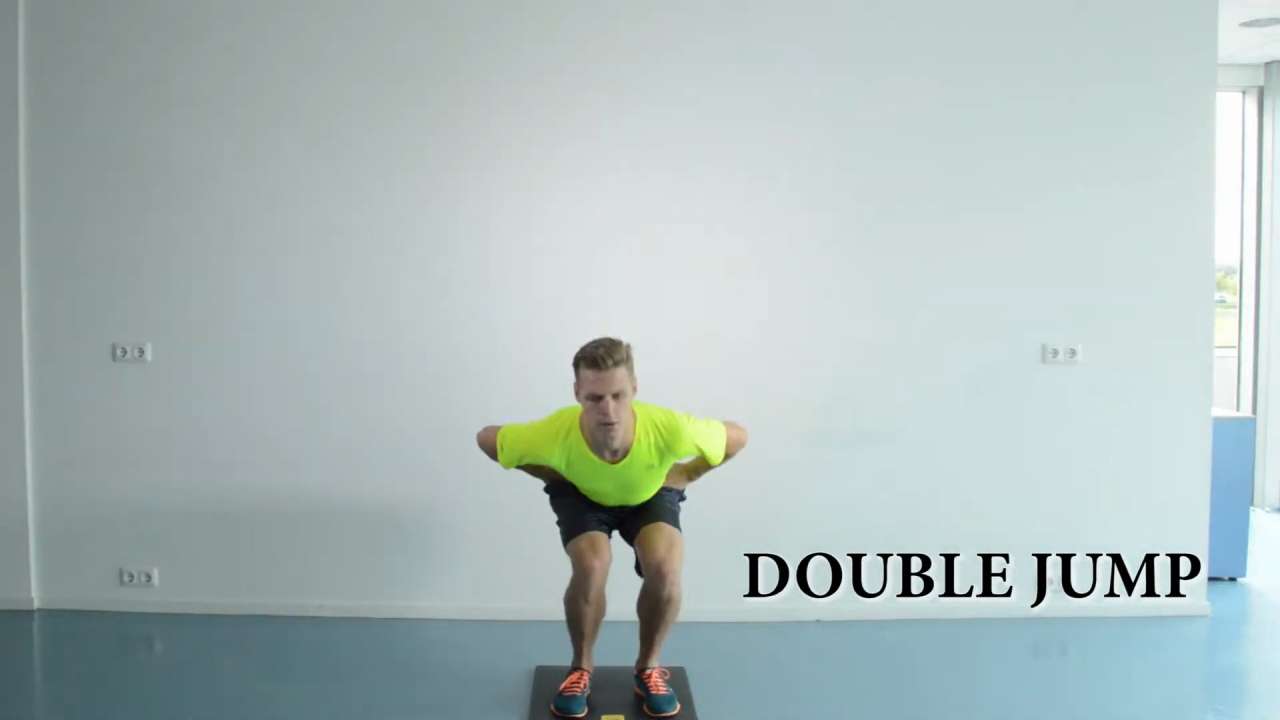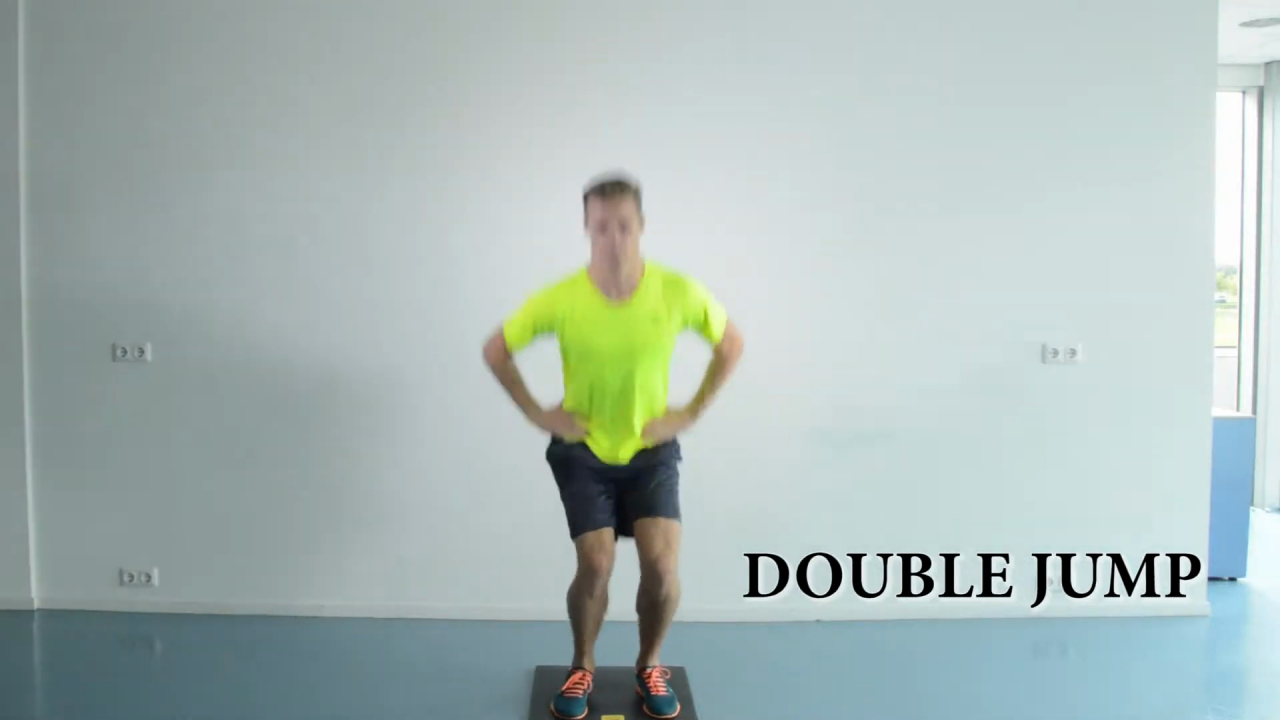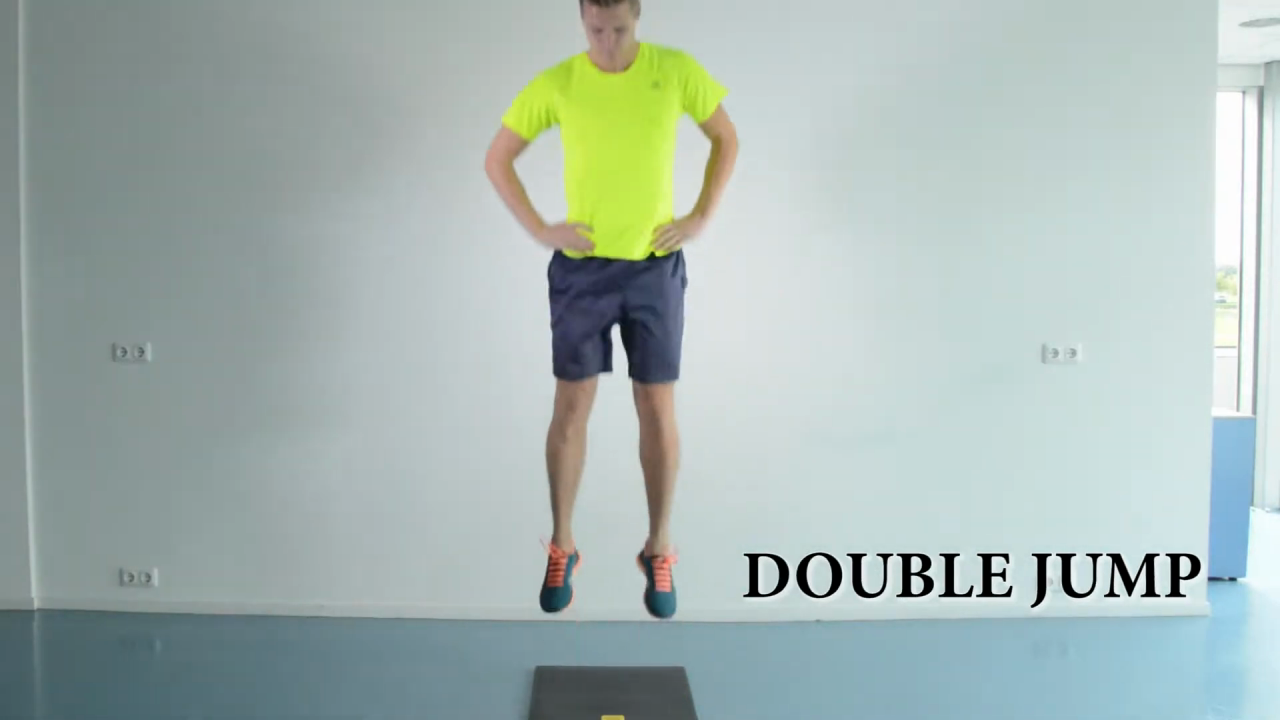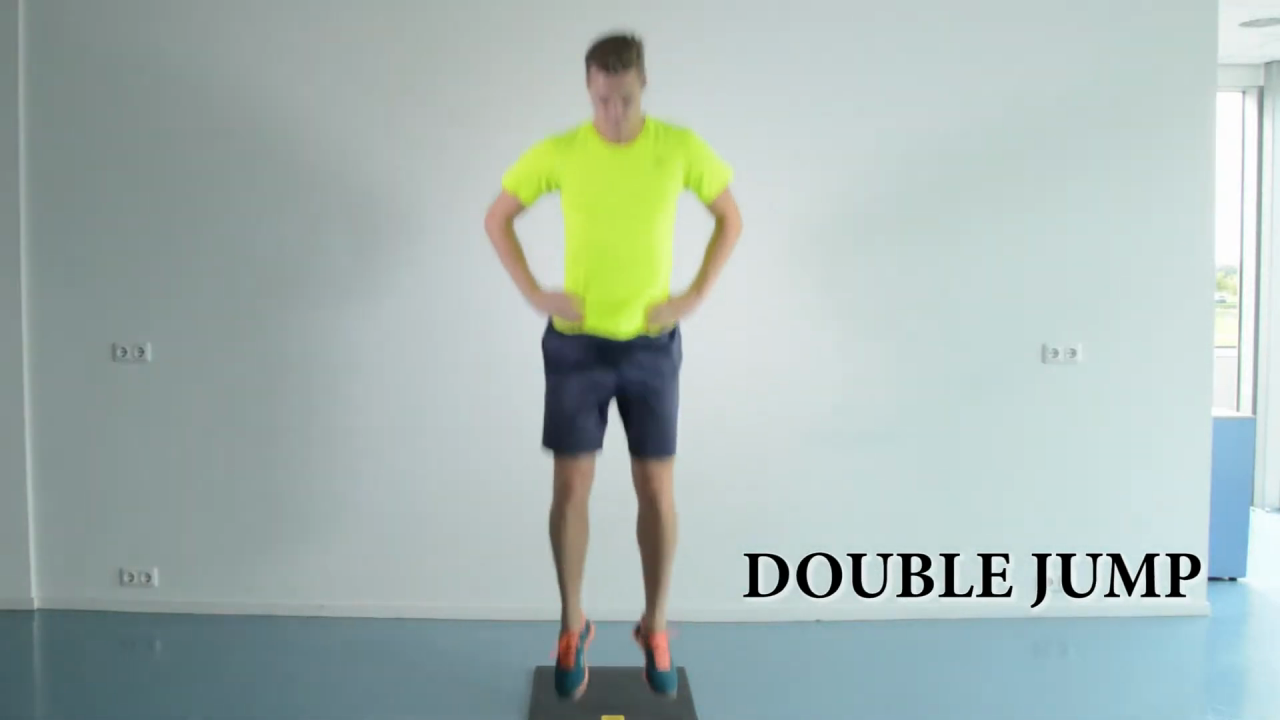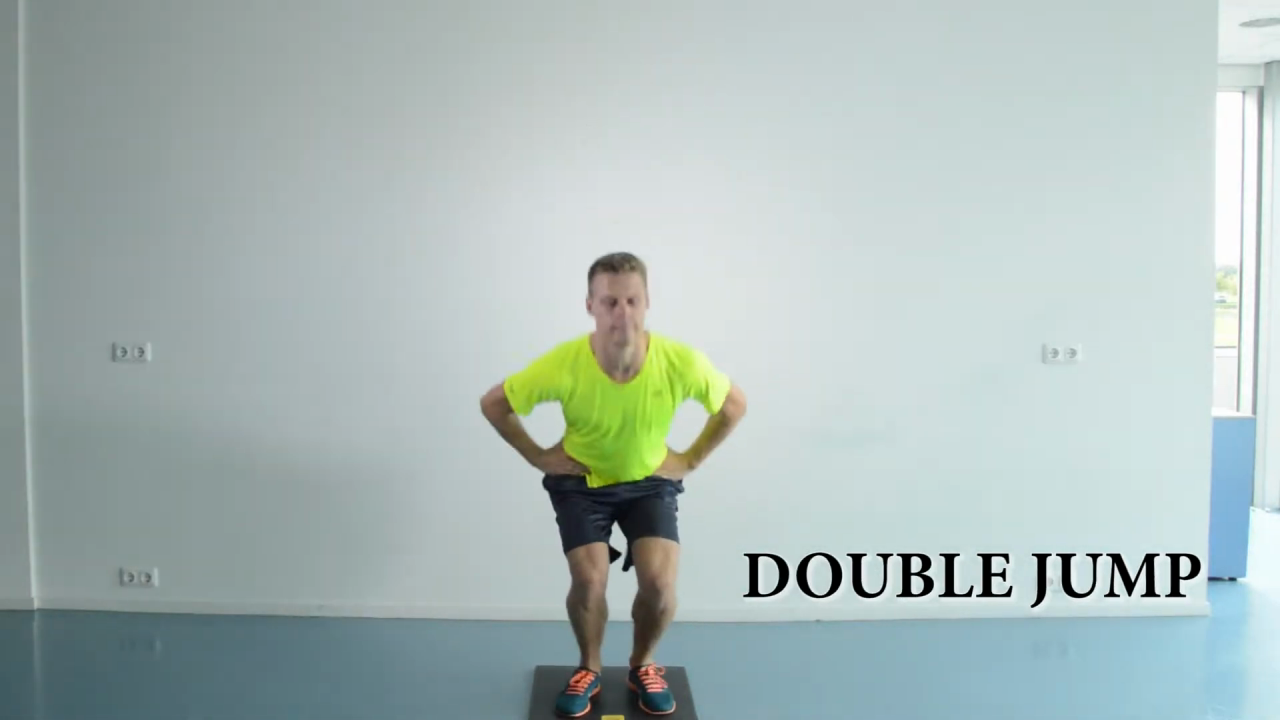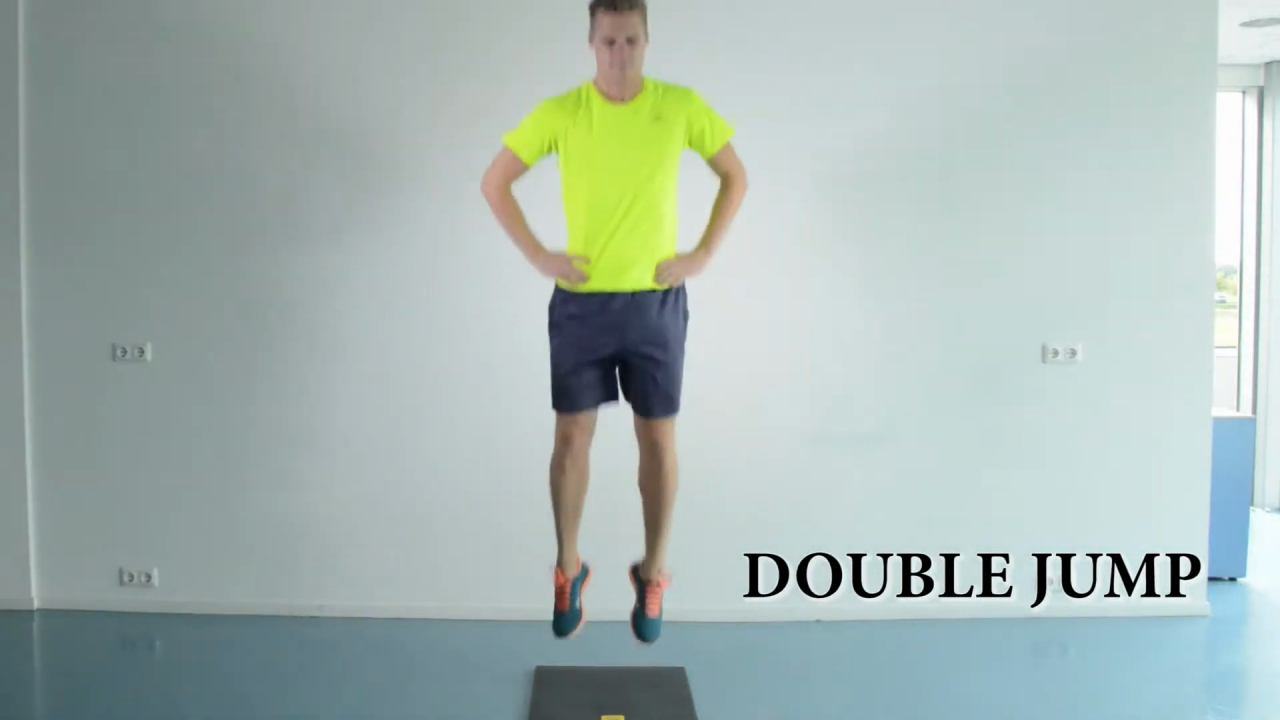
dt=0.3s
person 1, frame 1
left shoulder: (669, 430)
right shoulder: (554, 436)
left elbow: (737, 436)
right elbow: (486, 437)
left wrist: (688, 474)
right wrist: (545, 473)
left hip: (650, 497)
right hip: (582, 497)
left knee: (664, 567)
right knee: (590, 565)
left ankle: (649, 667)
right ankle: (581, 667)
person 1, frame 2
left shoulder: (678, 292)
right shoulder: (560, 300)
left elbow: (730, 341)
right elbow: (497, 350)
left wrist: (691, 412)
right wrist: (539, 415)
left hip: (650, 447)
right hip: (581, 449)
left knee: (663, 566)
right knee: (596, 564)
left ankle: (649, 667)
right ankle: (581, 669)
person 1, frame 3
left shoulder: (677, 69)
right shoulder: (555, 83)
left elbow: (726, 140)
right elbow: (497, 158)
left wrist: (701, 216)
right wrist: (538, 228)
left hip: (656, 268)
right hip: (580, 269)
left knee: (657, 409)
right knee: (572, 407)
left ankle: (658, 550)
right ankle: (561, 547)
person 1, frame 4
left shoulder: (679, 146)
right shoulder: (558, 151)
left elbow: (729, 218)
right elbow: (497, 218)
left wrist: (696, 294)
right wrist: (534, 294)
left hip: (650, 342)
right hip: (575, 342)
left knee: (655, 485)
right knee: (571, 483)
left ankle: (655, 624)
right ankle: (572, 624)
person 1, frame 5
left shoulder: (679, 362)
right shoulder: (562, 366)
left elbow: (734, 406)
right elbow: (493, 403)
left wrist: (689, 461)
right wrist: (538, 457)
left hip: (646, 482)
right hip: (581, 482)
left knee: (659, 581)
right knee: (588, 578)
left ankle: (643, 663)
right ankle: (589, 667)
person 1, frame 6
left shoulder: (681, 106)
right shoulder: (559, 112)
left elbow: (734, 175)
right elbow: (495, 180)
left wrist: (702, 254)
right wrist: (538, 256)
left hip: (656, 303)
right hip: (581, 305)
left knee: (657, 438)
right knee: (573, 435)
left ankle: (653, 570)
right ankle: (567, 568)
